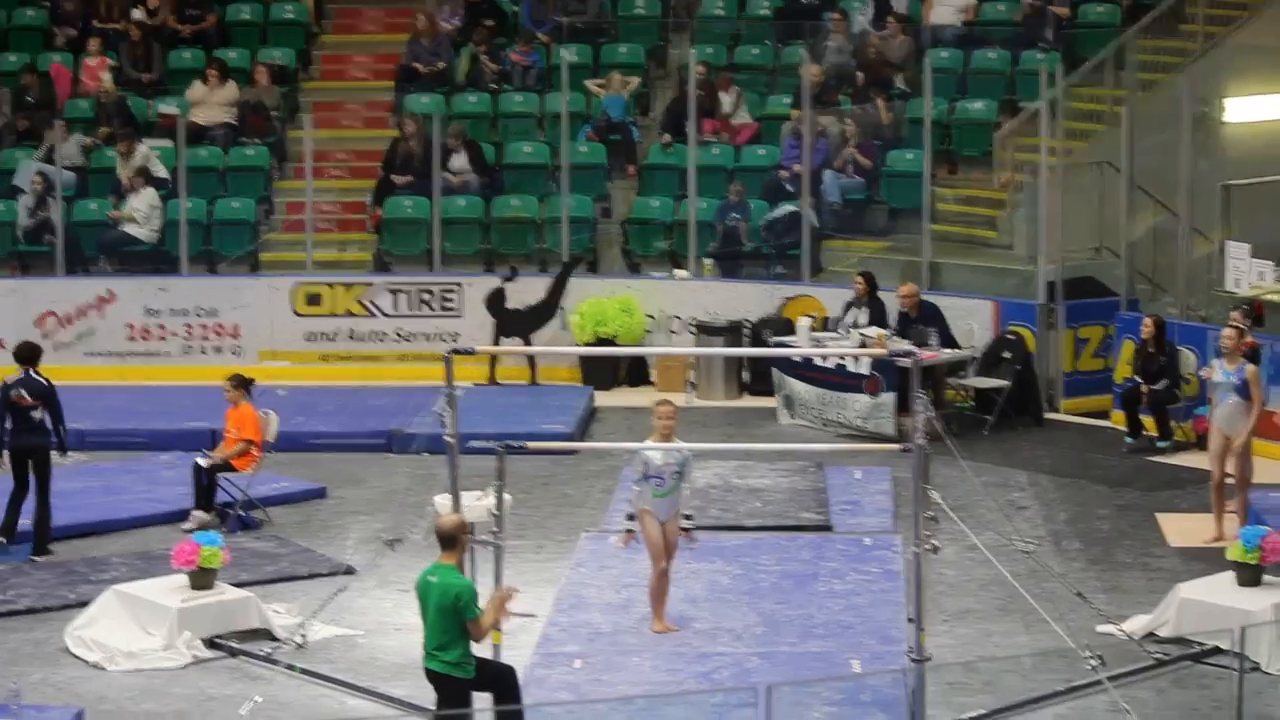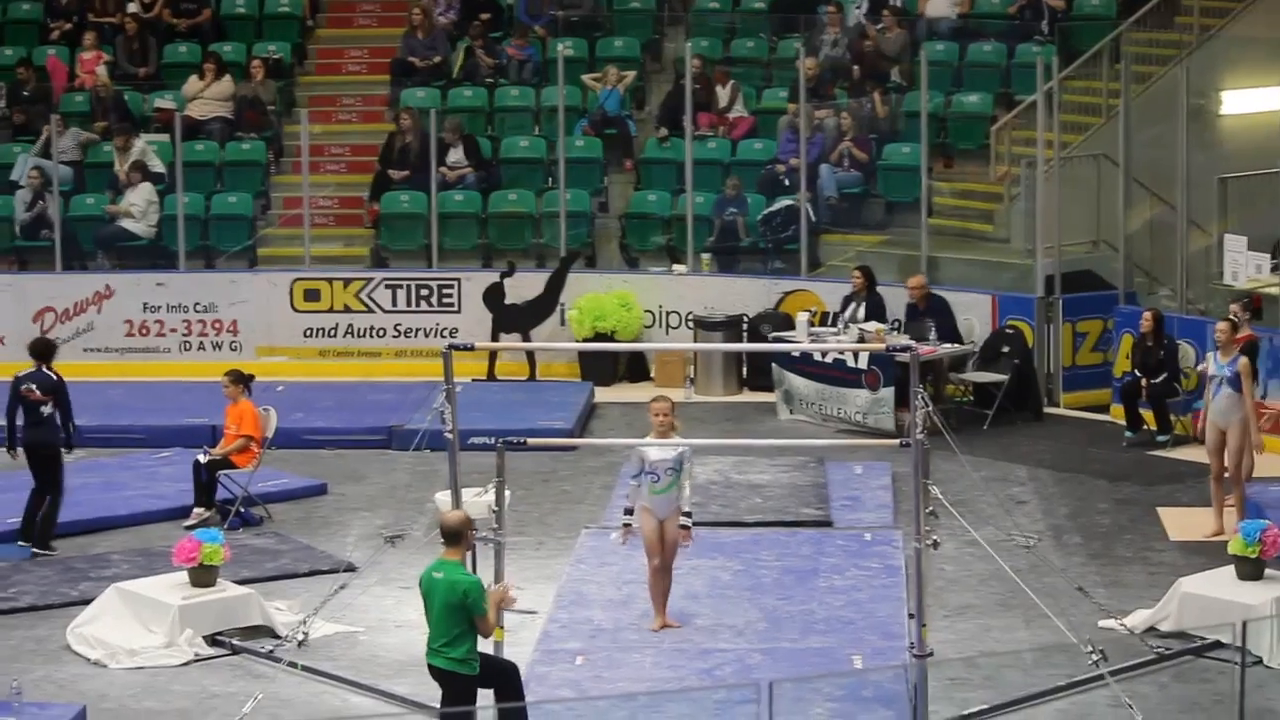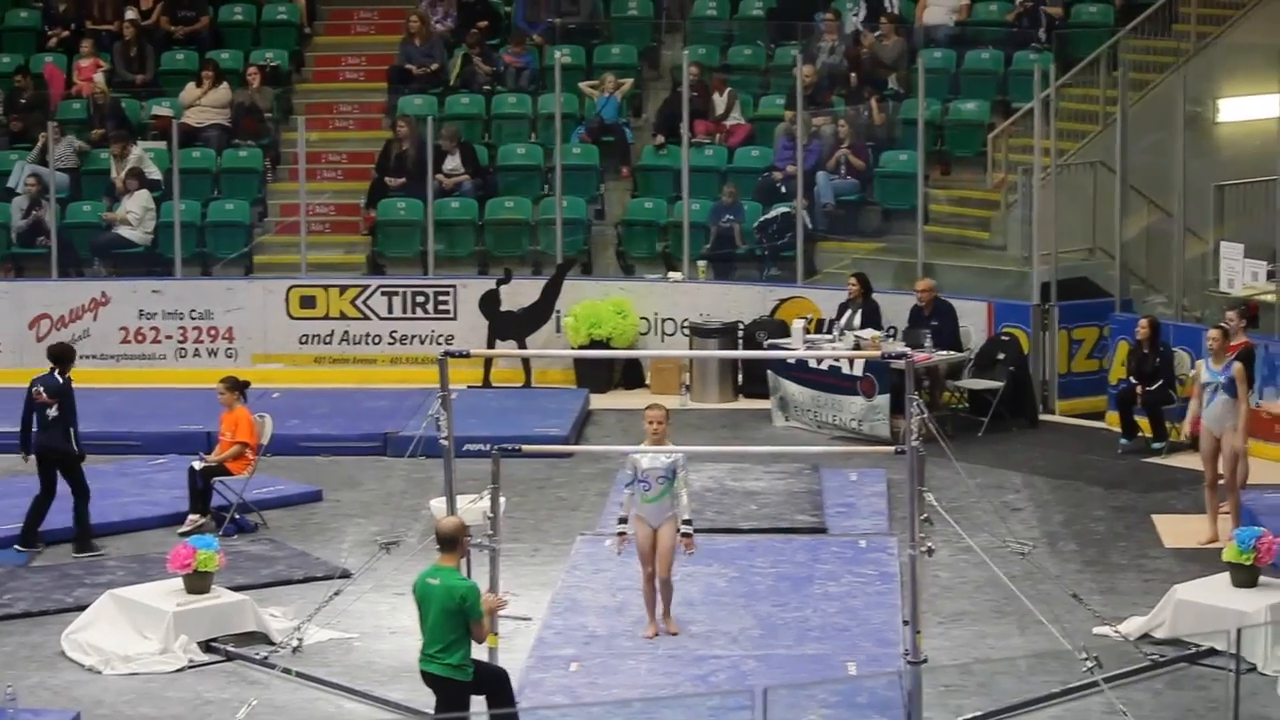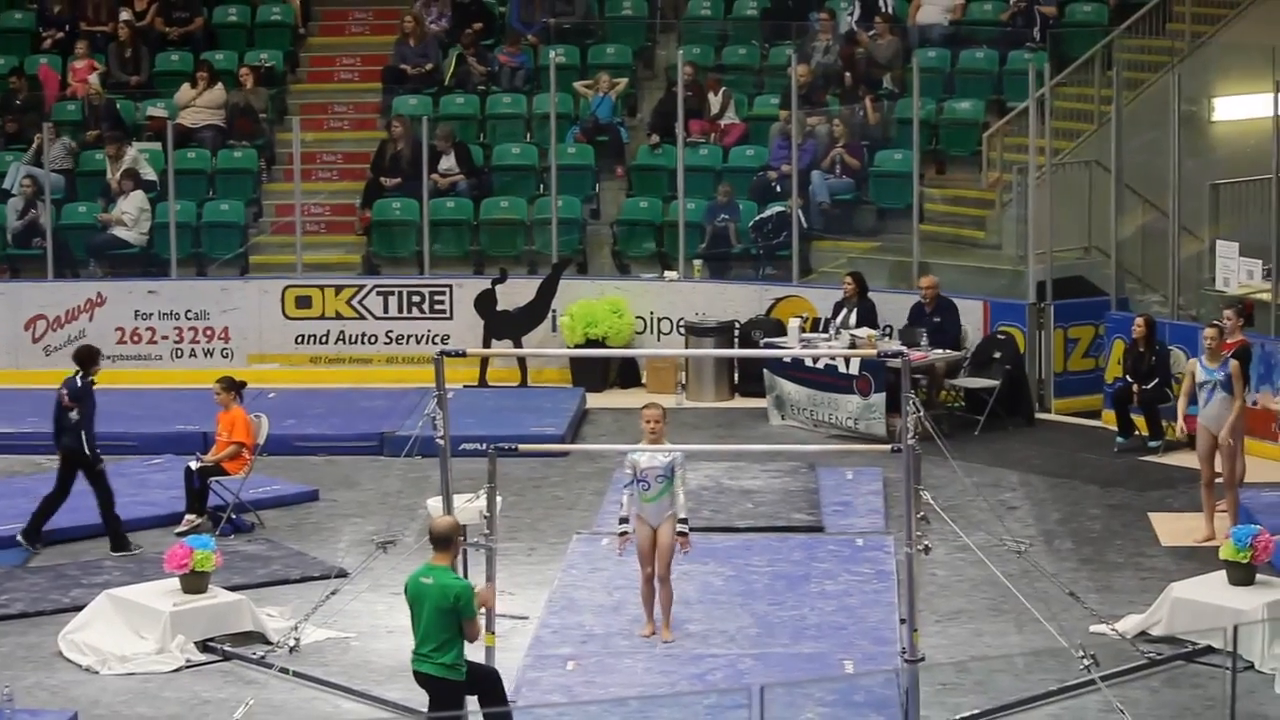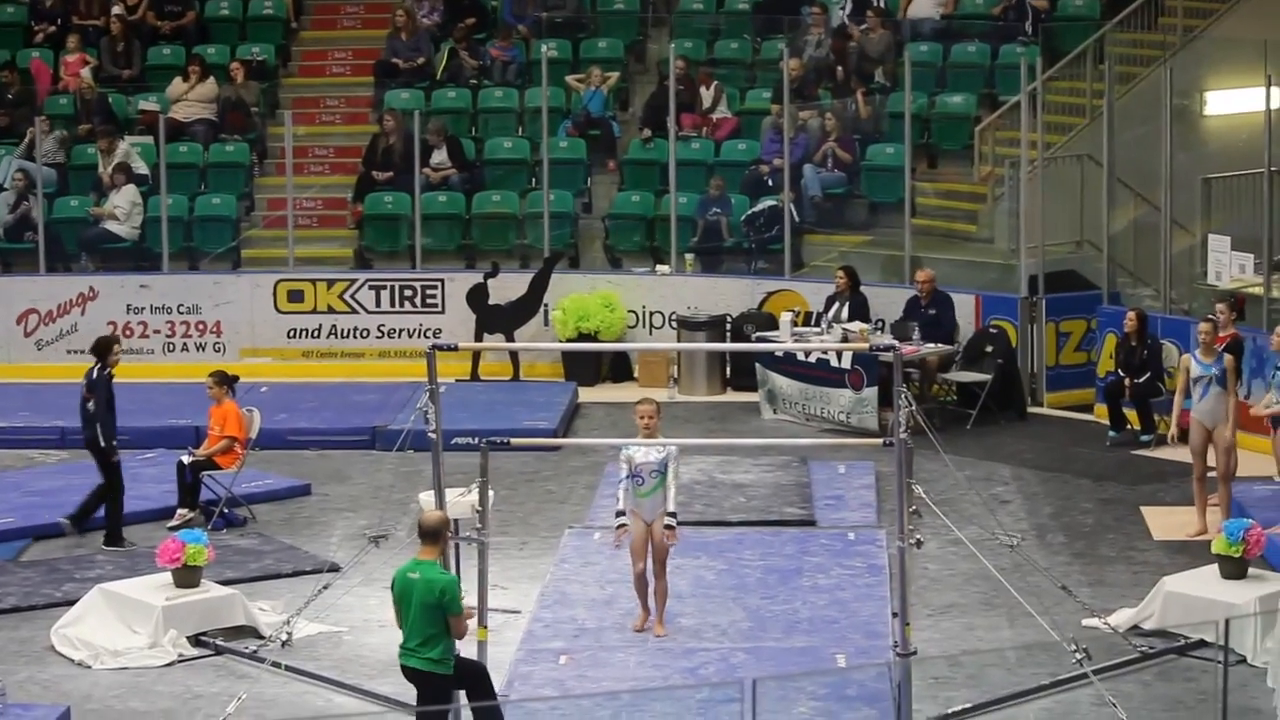
dt=0.2s
person 1, frame 1
left shoulder: (683, 451)
right shoulder: (645, 451)
left elbow: (684, 488)
right elbow: (637, 487)
left wrist: (686, 523)
right wrist: (630, 525)
left hip: (671, 514)
right hip: (649, 513)
left knee: (665, 568)
right knee: (659, 567)
left ankle: (661, 617)
right ankle: (656, 618)
person 1, frame 2
left shoulder: (682, 448)
right shoulder: (642, 447)
left elbow: (685, 485)
right elbow: (634, 483)
left wrist: (685, 522)
right wrist: (627, 520)
left hip: (672, 511)
right hip: (648, 510)
left knee: (667, 566)
right knee: (655, 564)
left ankle: (664, 614)
right ankle: (658, 615)
person 1, frame 3
left shoulder: (676, 456)
right shoulder: (635, 456)
left elbow: (682, 492)
right elbow: (628, 492)
left wrist: (687, 529)
right wrist: (622, 528)
left hip: (667, 519)
right hip: (642, 519)
left knee: (664, 575)
right knee: (648, 573)
left ankle: (667, 616)
right ankle: (652, 622)
person 1, frame 4
left shoulder: (674, 454)
right shoulder: (633, 455)
left elbow: (679, 490)
right elbow: (628, 492)
left wrist: (683, 528)
right wrist: (624, 527)
left hip: (666, 518)
right hip: (642, 518)
left knee: (663, 574)
right knee: (647, 574)
left ankle: (666, 626)
right ankle: (649, 621)
person 1, frame 5
left shoulder: (669, 449)
right shoulder: (628, 450)
left elbow: (671, 485)
right elbow: (622, 485)
left wrist: (671, 521)
right wrist: (620, 520)
left hip: (660, 514)
right hip: (637, 514)
left knee: (659, 571)
right knee: (638, 570)
left ankle: (659, 621)
right ankle: (644, 611)
person 2, frame 1
left shoulder: (1249, 370)
right shoulder: (1215, 365)
left elbow: (1257, 405)
left wrist: (1246, 435)
left hip: (1240, 429)
right hip: (1218, 427)
left knee: (1240, 481)
right knee: (1216, 480)
right ankle: (1218, 529)
person 2, frame 2
left shoulder: (1242, 362)
right shoulder: (1210, 358)
left elbow: (1248, 397)
left wrist: (1255, 431)
right wrist: (1202, 419)
left hip: (1235, 421)
right hip: (1213, 420)
left knee: (1235, 474)
right knee: (1216, 474)
right ankle: (1218, 523)
person 2, frame 3
left shoulder: (1235, 367)
right shoulder: (1201, 365)
left elbow: (1243, 403)
left wrist: (1241, 434)
right wrist: (1187, 423)
left hip: (1229, 426)
right hip: (1207, 426)
left knee: (1229, 480)
right knee: (1209, 480)
left ankle: (1235, 530)
right ankle: (1212, 530)
person 2, frame 4
left shoulder: (1232, 365)
right shoulder: (1194, 364)
left elbow: (1239, 400)
right elbow: (1184, 395)
left wrist: (1228, 428)
right wrist: (1180, 419)
left hip: (1227, 425)
right hip: (1204, 425)
left knee: (1229, 479)
right knee: (1206, 479)
left ankle: (1233, 528)
right ankle: (1209, 528)
person 2, frame 5
left shoulder: (1227, 360)
right shoulder: (1187, 360)
left elbow: (1232, 395)
right elbow: (1180, 392)
left wrist: (1230, 427)
right wrist: (1173, 424)
left hip: (1221, 420)
right hip: (1198, 419)
left knee: (1223, 473)
right knee: (1199, 473)
right ankle: (1201, 522)
person 3, frame 1
right shoulder: (45, 385)
right elbow: (57, 417)
right wrist: (62, 444)
right hip: (40, 444)
left knee: (20, 489)
right knee: (42, 496)
right ankle: (39, 548)
person 3, frame 2
left shoulder: (20, 379)
right shoulder: (55, 380)
left elbow: (11, 413)
right elbow: (65, 414)
left wrist: (11, 443)
right wrist: (69, 440)
left hip: (29, 439)
right hip: (49, 440)
left knee: (41, 486)
right knee: (55, 490)
left ankle: (26, 535)
right ankle: (42, 542)
person 3, frame 3
left shoulder: (36, 382)
right shoulder: (64, 385)
left elbow: (26, 417)
right elbow: (70, 422)
left wrist: (25, 446)
right wrist: (78, 450)
left hip: (41, 444)
right hip: (59, 446)
left knee: (46, 491)
right knee: (81, 492)
left ankle: (26, 540)
right ankle: (82, 544)
person 3, frame 4
left shoulder: (66, 384)
right shoulder: (84, 388)
left elbow: (58, 418)
right elbow: (86, 425)
left wrist: (59, 445)
right wrist: (95, 456)
left hip: (67, 446)
right hip: (80, 448)
left knee: (60, 492)
right knee: (104, 494)
left ankle: (30, 535)
right ankle: (119, 544)
person 3, frame 5
left shoulder: (92, 374)
right shoulder: (102, 379)
right elbow: (101, 415)
right wrist: (109, 447)
left hip: (93, 438)
right hip: (101, 440)
left knee: (110, 484)
right knee: (116, 487)
left ankle: (75, 520)
right ankle: (113, 539)
person 4, frame 1
left shoulder: (425, 577)
right shoulder: (462, 586)
right elbow: (478, 635)
left wrist: (487, 611)
right wrist: (494, 607)
left hip: (436, 664)
right hip: (453, 671)
left knee: (505, 675)
person 4, frame 2
left shoulder: (429, 573)
right shoulder: (468, 582)
right elbow: (486, 630)
left wrist: (487, 603)
right wrist: (492, 603)
left hip: (438, 660)
right hip: (457, 667)
left knee: (507, 672)
person 4, frame 3
left shoulder: (422, 580)
right shoulder: (465, 587)
right elbow: (480, 636)
left wrist: (479, 609)
right wrist: (486, 611)
left hip: (430, 666)
right hip: (451, 673)
left knee: (498, 678)
person 4, frame 4
left shoulder: (413, 580)
right shoulder: (459, 586)
right elbow: (472, 635)
left wrist: (472, 604)
right wrist: (477, 605)
left hip: (422, 666)
right hip: (444, 673)
left knee: (490, 678)
person 4, frame 5
left shoulder: (400, 575)
right shoulder: (445, 581)
right elbow: (458, 632)
right wrist: (462, 615)
left hip: (410, 661)
right hip: (433, 668)
left knee: (478, 673)
